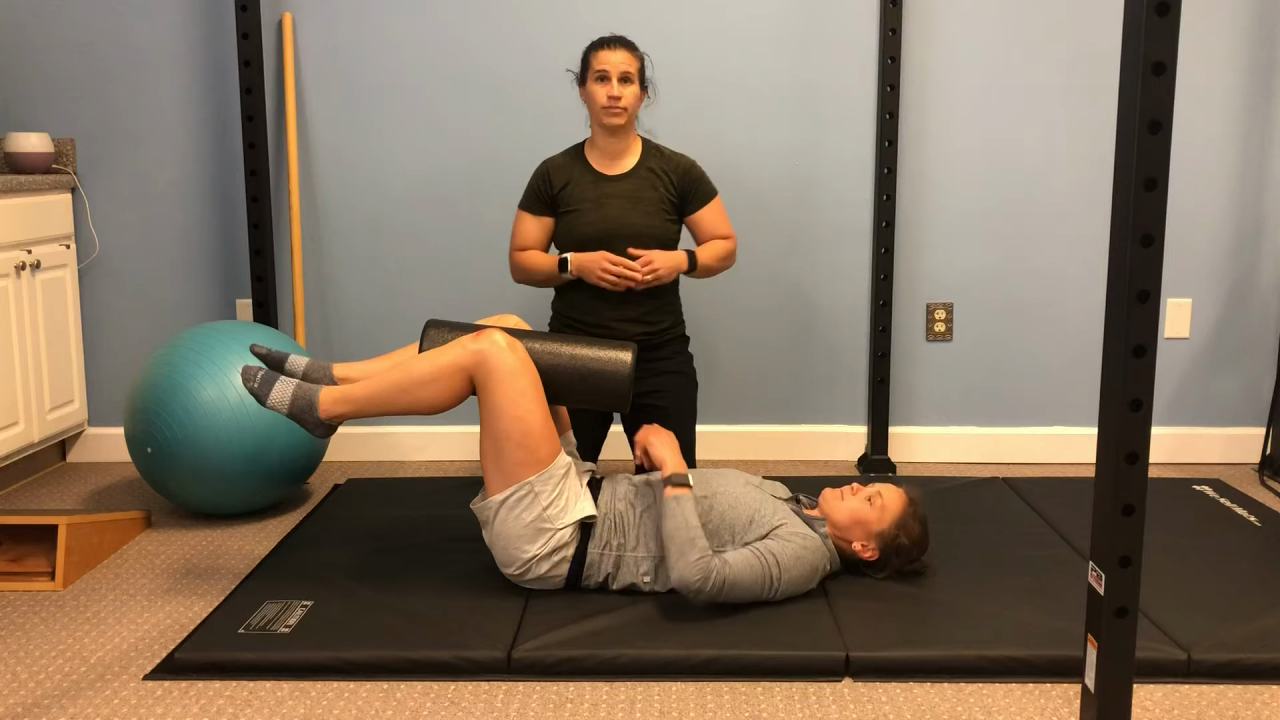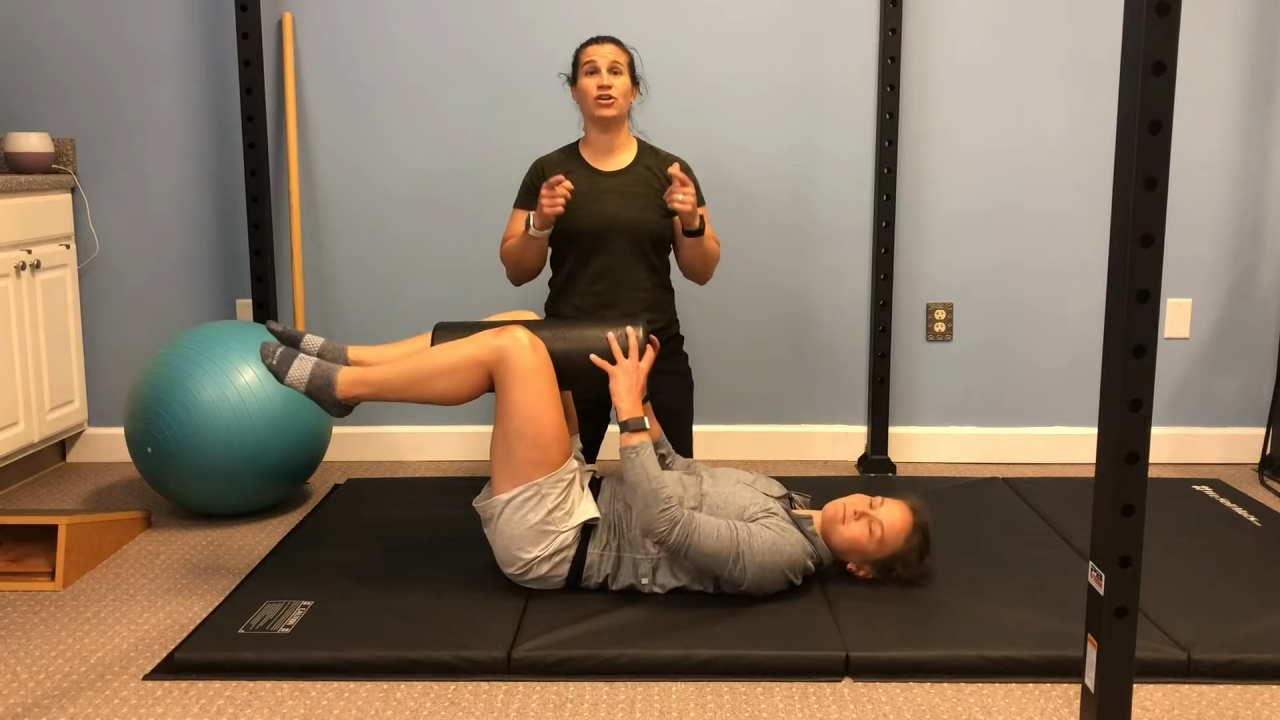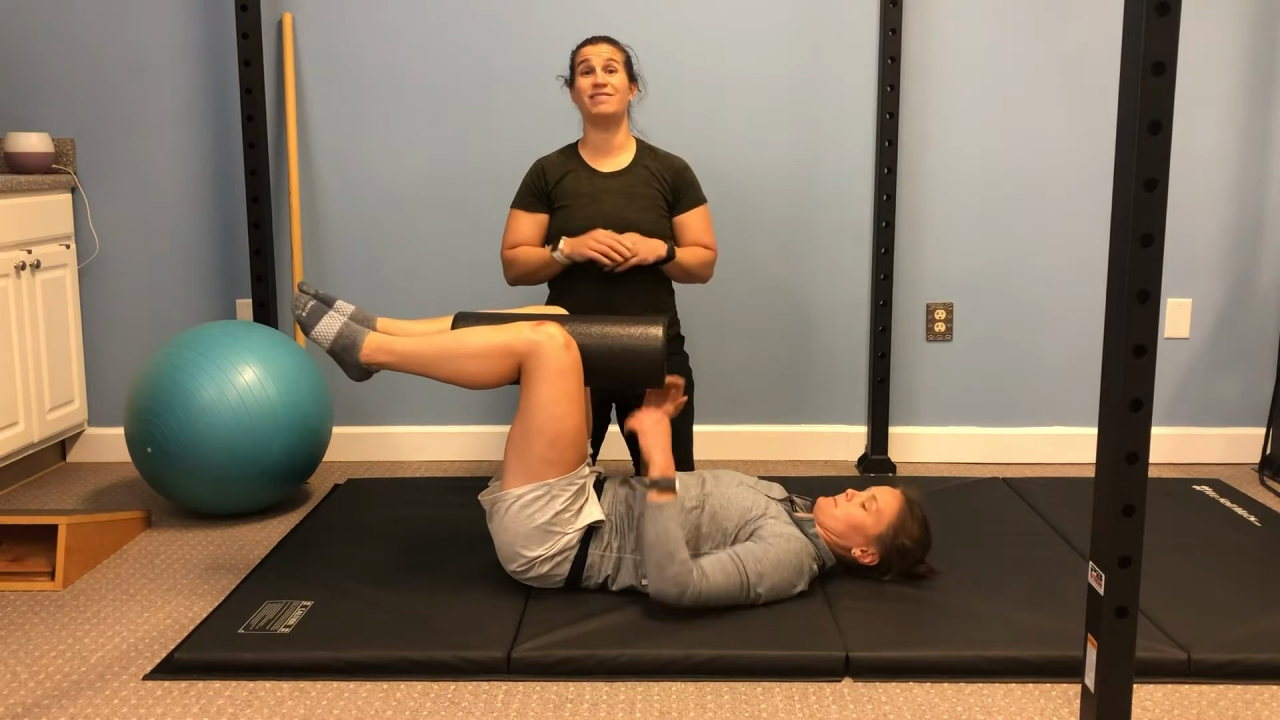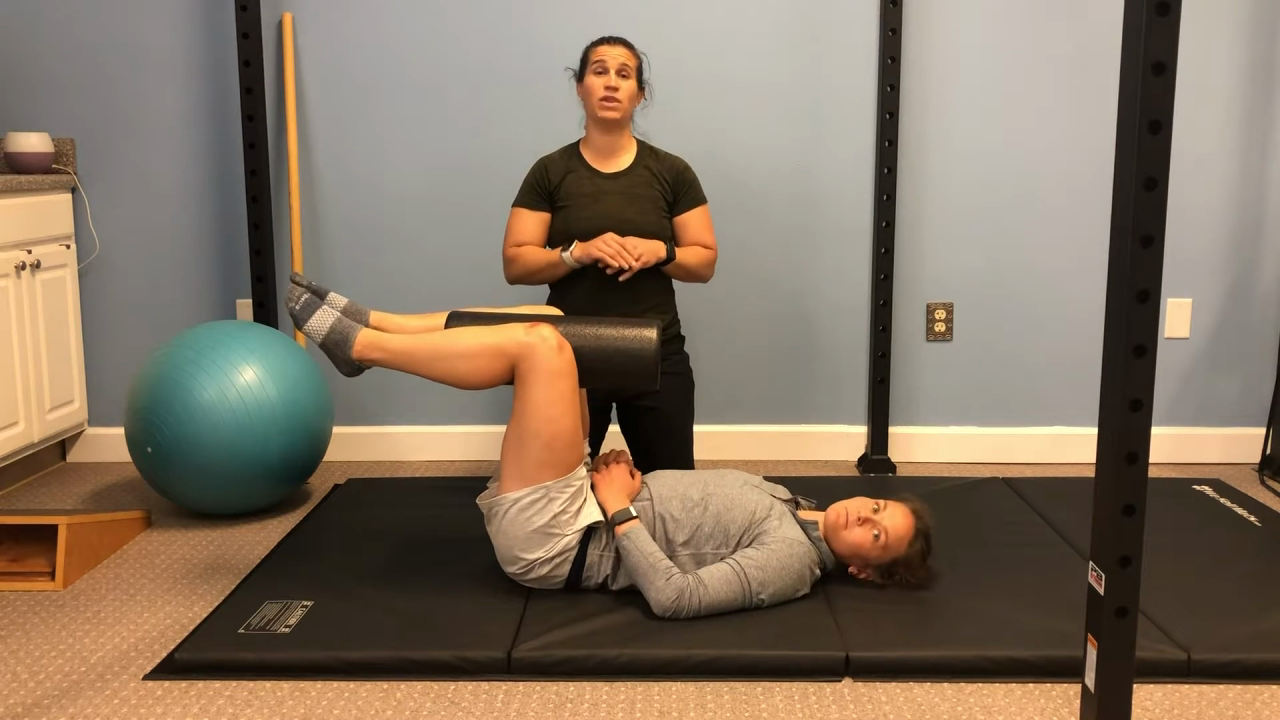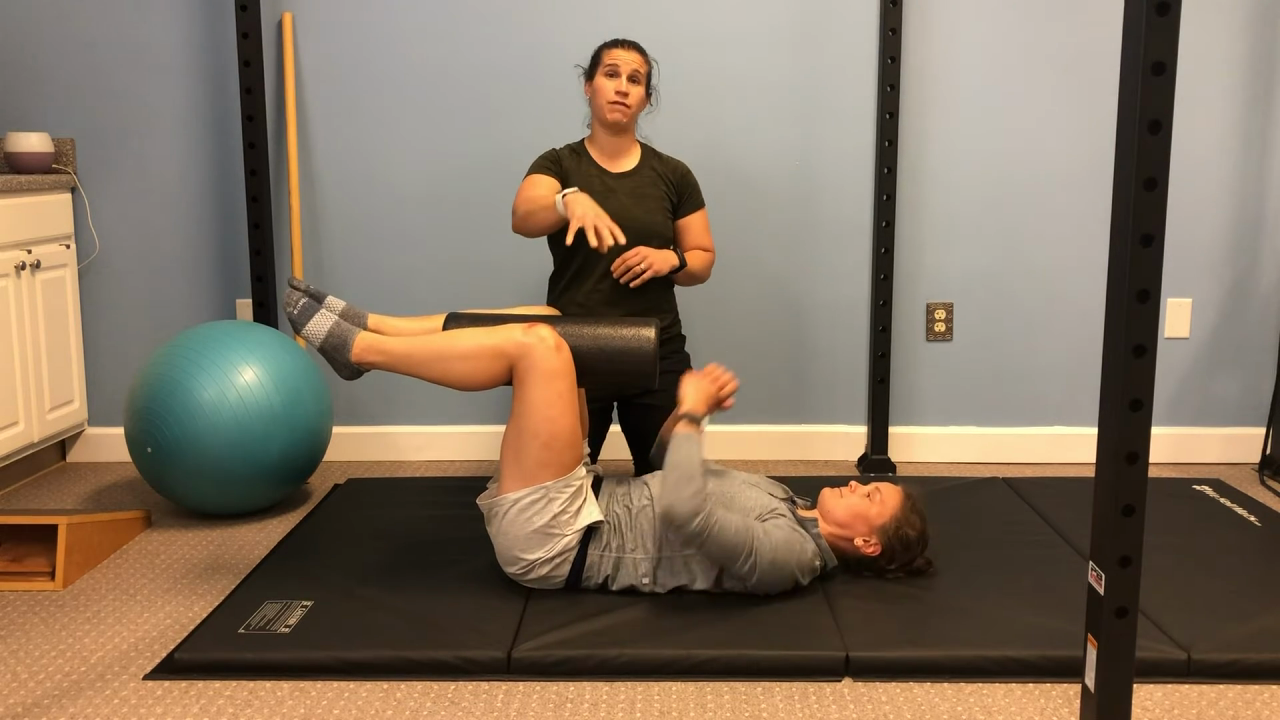
dt=1s
person 1, frame 1
left shoulder: (802, 554)
right shoulder: (789, 504)
left elbow: (692, 575)
left wrist: (671, 466)
right wrist: (658, 454)
left hip: (550, 539)
right hip: (588, 498)
left knee: (491, 350)
right knee: (506, 330)
left ankle: (321, 407)
right ankle: (328, 376)
person 1, frame 2
left shoulder: (780, 555)
right shoulder: (791, 507)
left elbow: (663, 522)
left wrist: (626, 409)
right wrist: (641, 404)
left hip: (548, 541)
right hip: (583, 499)
left knee: (514, 348)
right knee: (523, 328)
left ankle: (339, 386)
right ankle: (342, 358)
person 1, frame 3
left shoulder: (788, 556)
right shoulder: (786, 506)
left elbow: (673, 581)
left wrist: (659, 465)
right wrist: (655, 423)
left hip: (551, 539)
right hip: (589, 502)
left knee: (547, 343)
right knee: (551, 323)
left ankle: (366, 350)
right ankle: (370, 328)
person 1, frame 4
left shoulder: (792, 561)
right shoulder: (784, 501)
left elbow: (674, 596)
left wrist: (620, 511)
right wrist: (625, 479)
left hip: (553, 540)
right hip: (586, 506)
left knee: (540, 345)
right knee: (546, 322)
left ankle: (358, 345)
right ankle: (363, 321)
person 1, frame 5
left shoulder: (791, 555)
right shoulder: (783, 505)
left elbow: (682, 510)
left wrist: (691, 414)
right wrist: (689, 414)
left hip: (551, 541)
right hip: (591, 502)
left knee: (538, 345)
right knee: (546, 320)
left ankle: (356, 347)
right ankle: (363, 324)
person 2, frame 1
left shoulder: (677, 171)
right shoulder: (553, 174)
left elbow: (724, 247)
right elbow: (521, 262)
left wrist: (681, 261)
right wrist: (576, 264)
left hip: (661, 357)
person 2, frame 2
left shoulder: (668, 170)
right shoulder: (548, 171)
left elbow: (702, 271)
right elbow: (515, 271)
left wrist: (690, 221)
right wrist: (541, 224)
left hip: (656, 355)
person 2, frame 3
left shoulder: (671, 171)
right shoulder: (547, 172)
left elbow: (704, 263)
right elbow: (514, 266)
left wrist: (659, 250)
right wrist: (569, 249)
person 2, frame 4
left shoulder: (672, 172)
right shoulder: (549, 172)
left elbow: (705, 262)
right elbow: (515, 266)
left wrist: (658, 251)
right wrist: (576, 253)
left hip: (656, 356)
person 2, frame 5
left shoulder: (672, 174)
right shoulder: (557, 164)
left elbow: (703, 260)
right elbow: (523, 217)
left wrist: (670, 260)
right wrist: (571, 200)
left hip: (657, 356)
